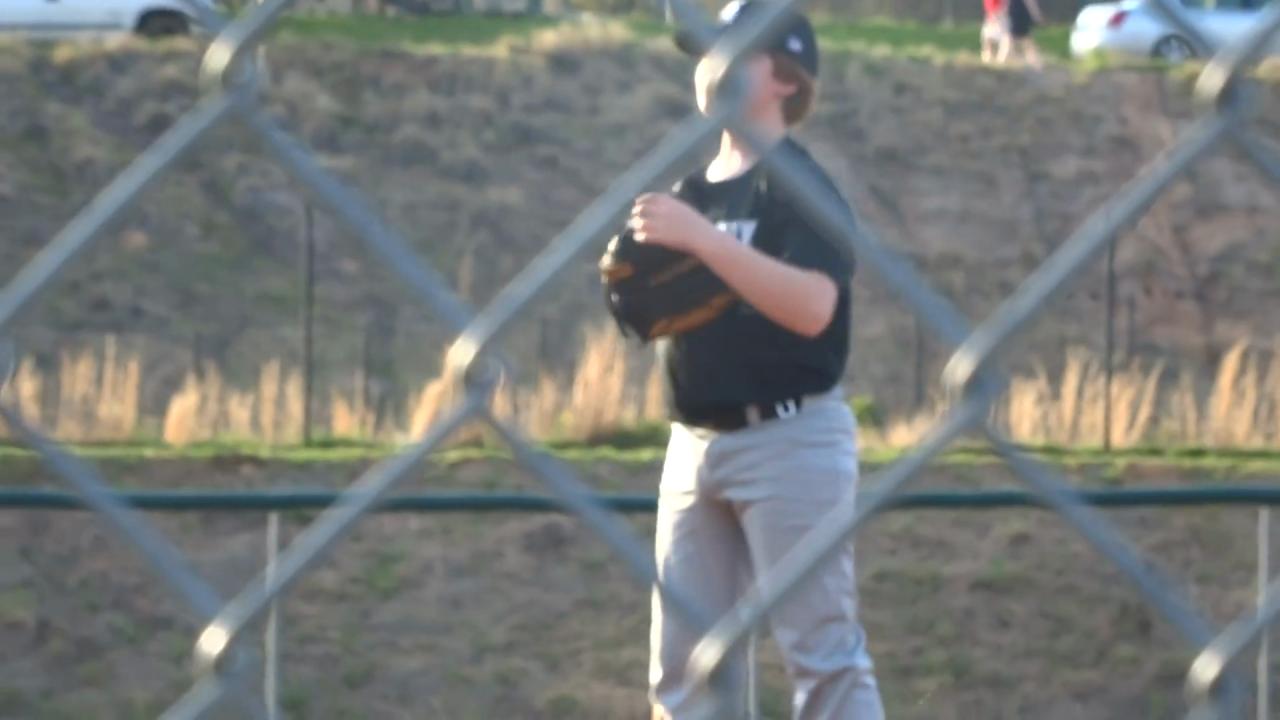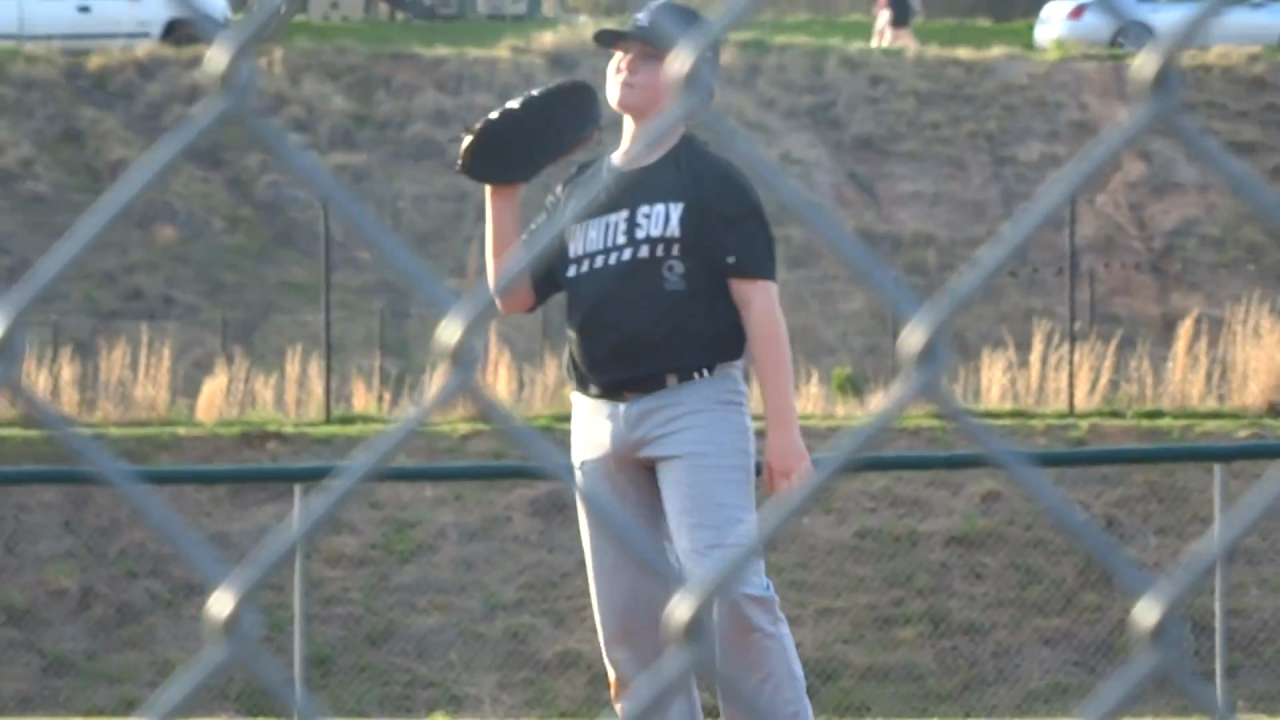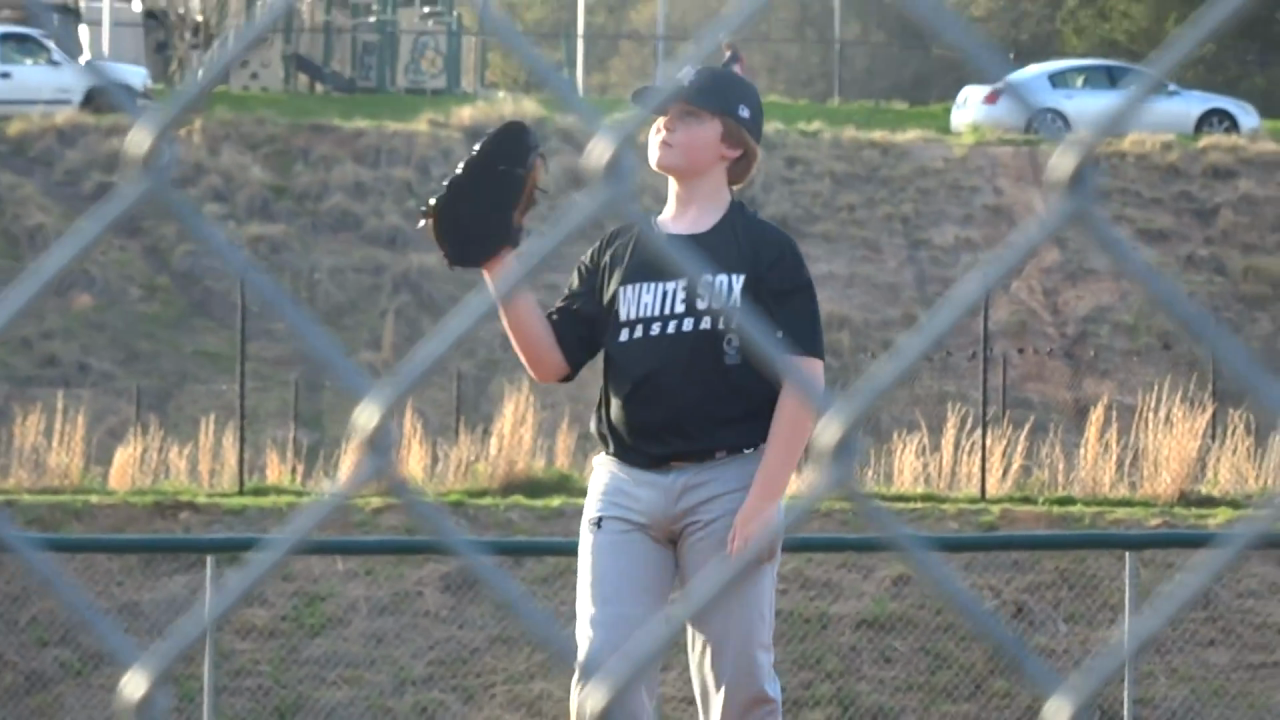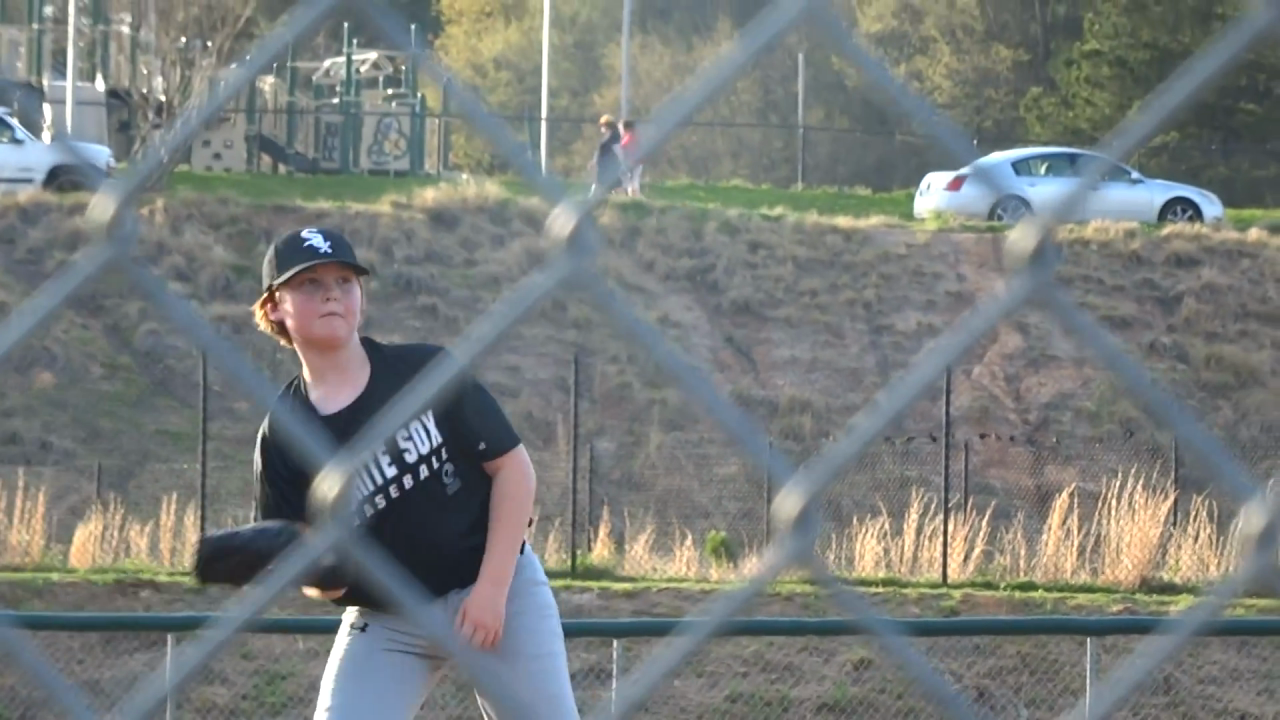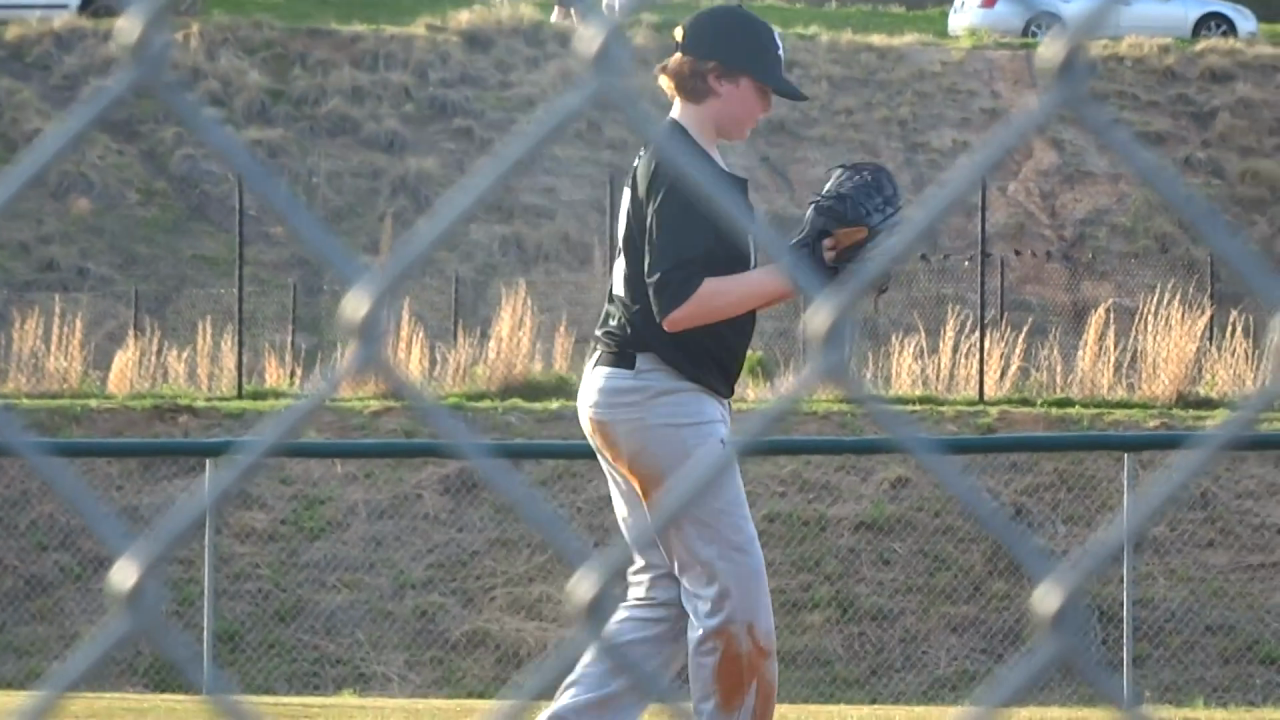
dt=1s
person 1, frame 1
left shoulder: (799, 185)
right shoulder: (693, 188)
left elbow: (811, 310)
left wrist: (699, 238)
left hip: (791, 438)
right hip: (694, 444)
left knee: (818, 650)
right knee: (684, 656)
person 1, frame 2
left shoulder: (712, 178)
right shoulder: (576, 185)
left elbow: (758, 305)
right elbow: (516, 295)
left wrist: (783, 426)
right wrist: (502, 193)
left hip: (696, 404)
right hip: (599, 418)
left knee: (731, 588)
right knee: (628, 615)
person 1, frame 3
left shoulder: (768, 251)
right shoulder: (616, 253)
left elbow: (802, 380)
right elbow: (550, 360)
left wrist: (762, 505)
right wrist: (495, 262)
left hip: (729, 482)
right hip: (625, 488)
right knee: (606, 667)
person 1, frame 4
left shoulder: (431, 371)
right shoulder: (283, 435)
left elbow: (513, 467)
left wrist: (493, 587)
left hip: (498, 591)
right hip: (387, 615)
person 1, frame 5
left shoulder: (690, 165)
right shoulder: (680, 169)
left elbow: (724, 289)
right elbow: (681, 306)
right wrist: (792, 276)
left hip: (641, 396)
right hip: (660, 399)
left knee: (669, 594)
right knee: (733, 593)
